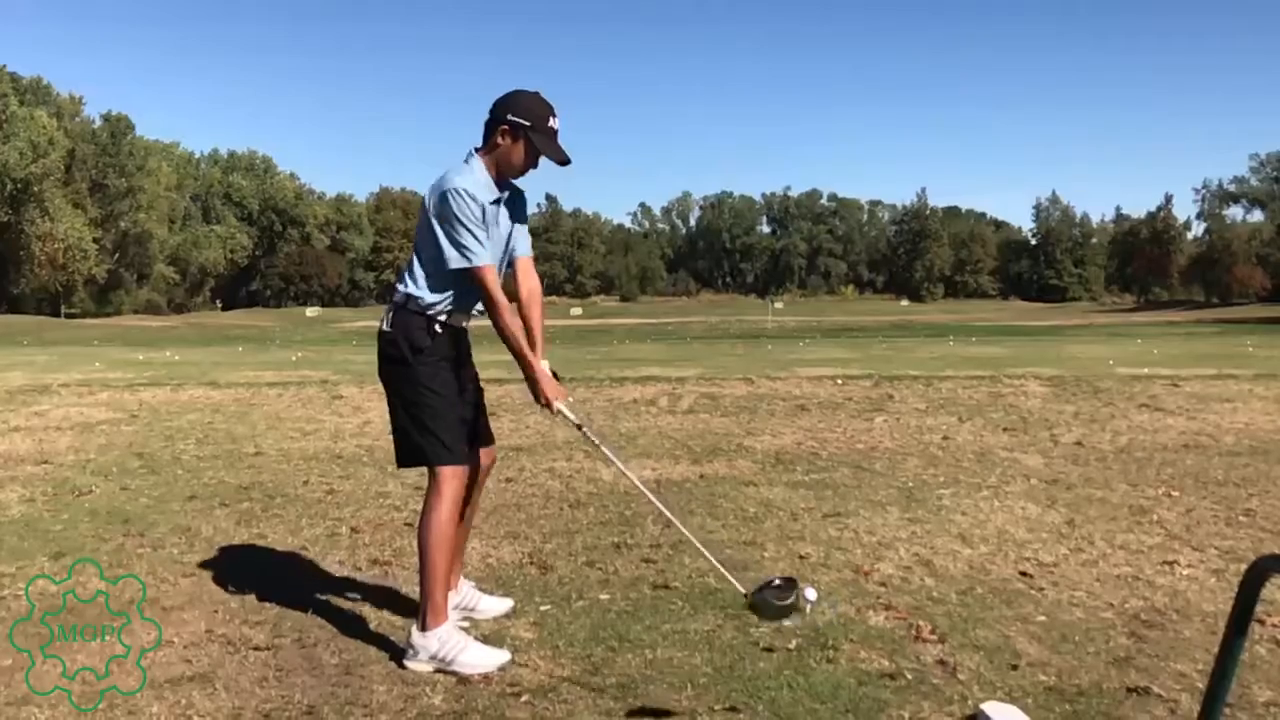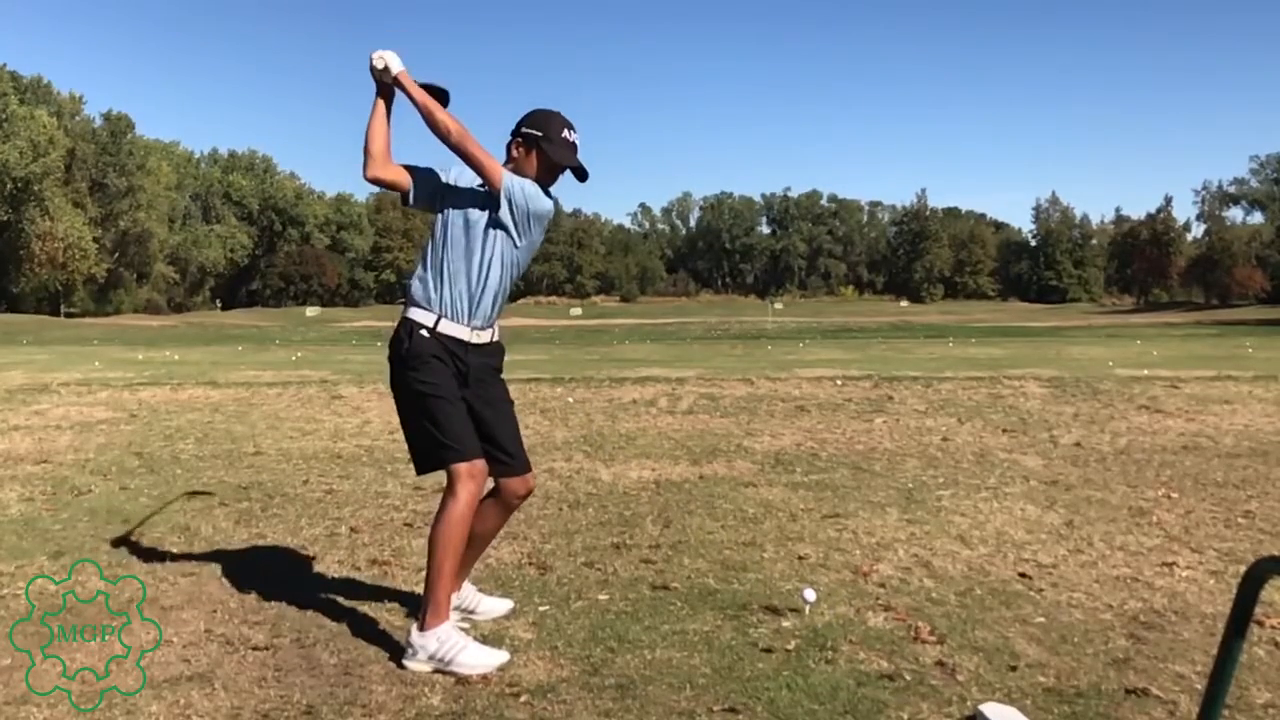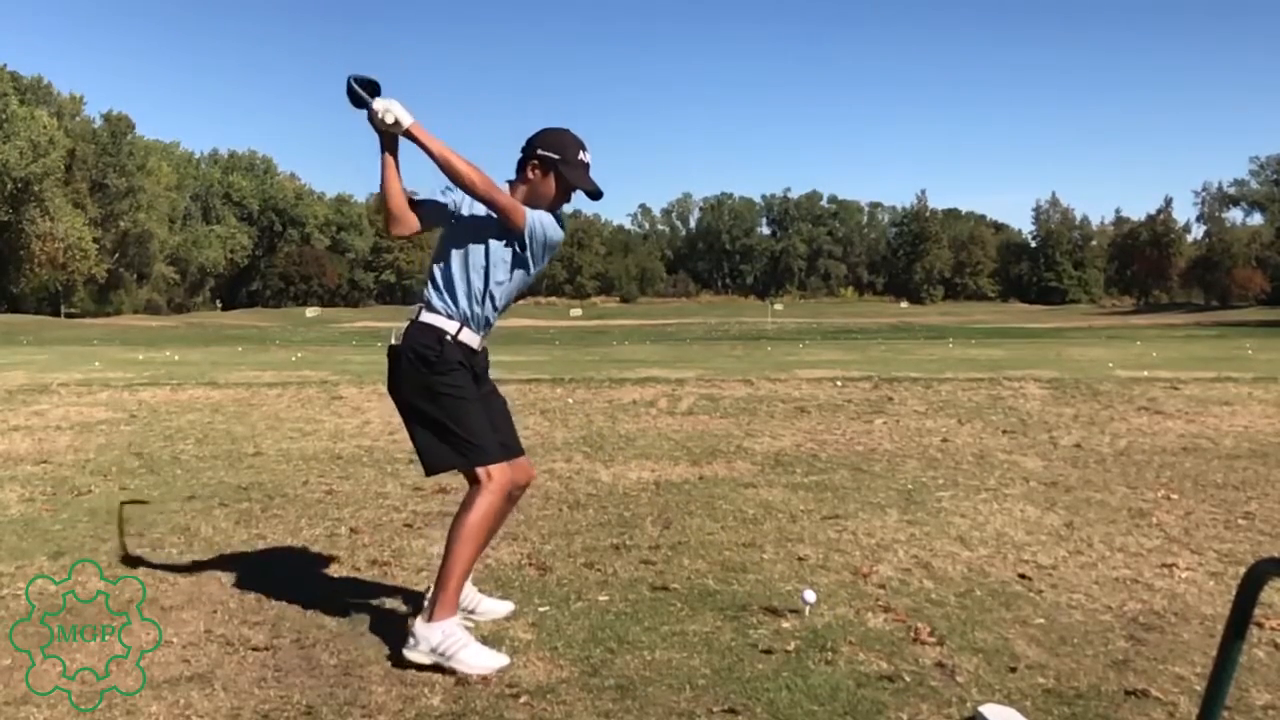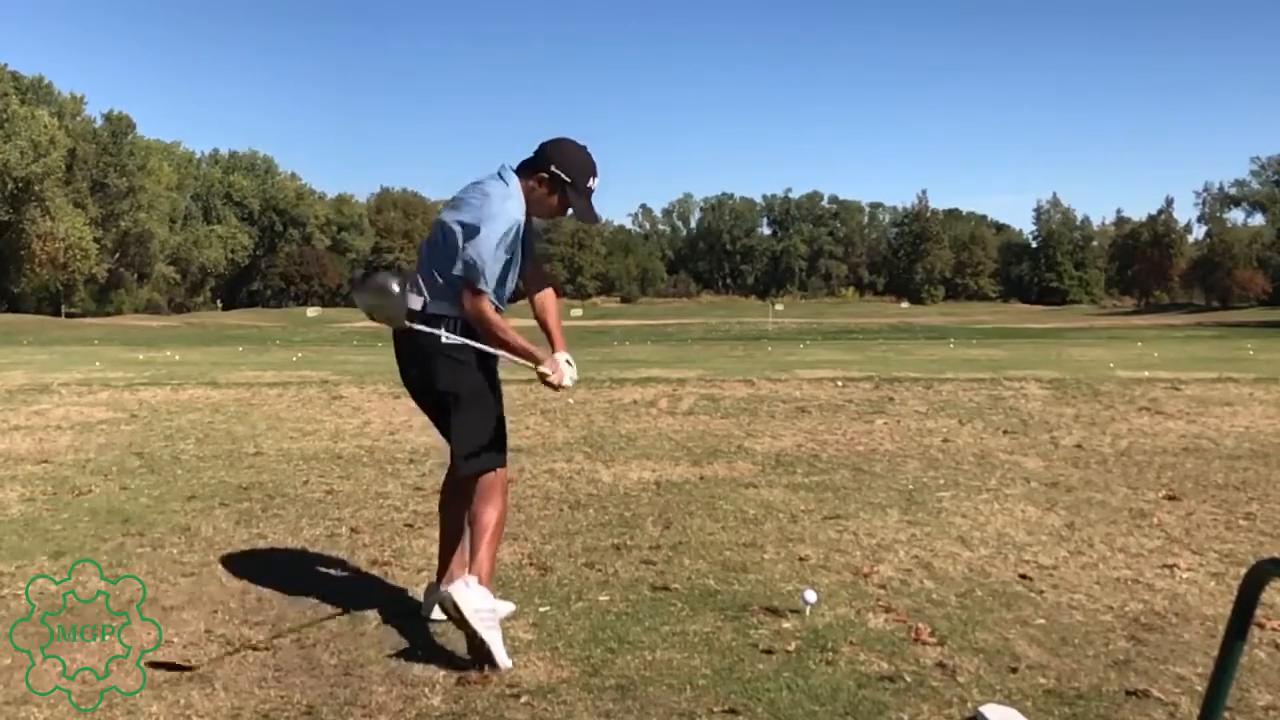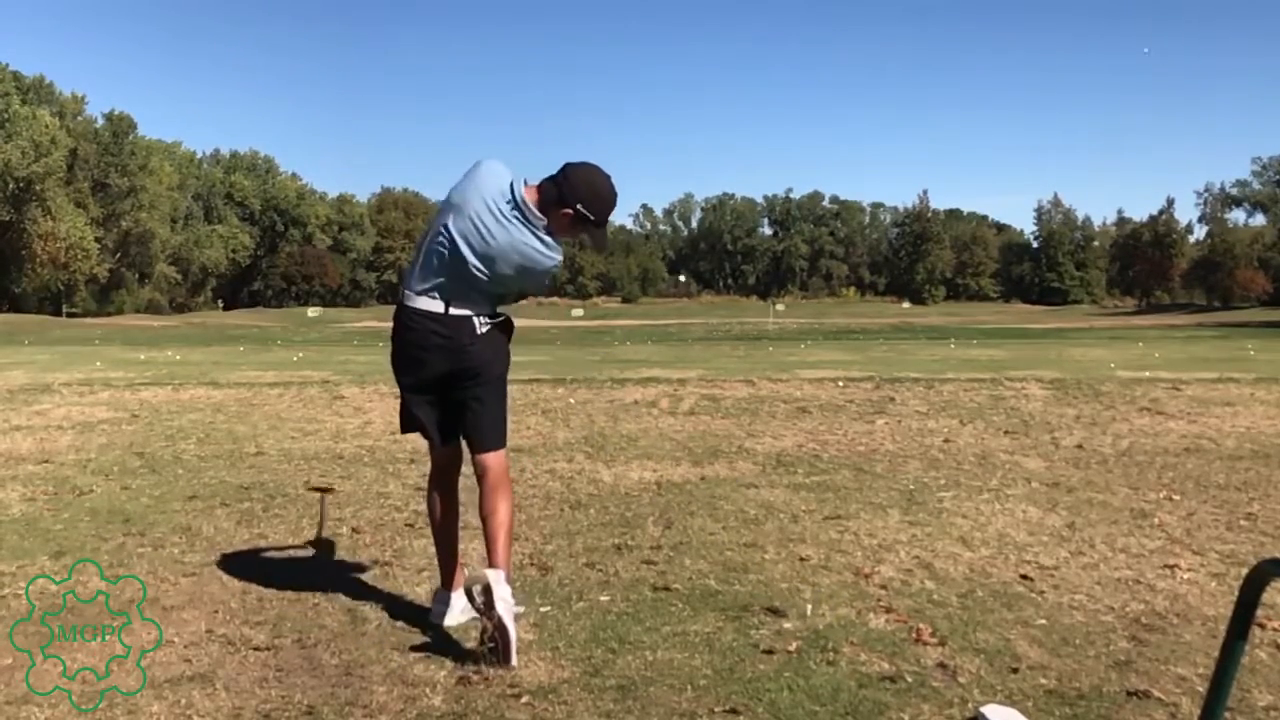
dt=1s
person 1, frame 1
left shoulder: (515, 202)
right shoulder: (458, 189)
left elbow: (526, 279)
right elbow: (485, 287)
left wrist: (540, 357)
right wrist: (531, 370)
left hip: (452, 338)
right hip: (418, 336)
left knee: (478, 459)
right knee: (450, 470)
left ankle: (450, 586)
right ankle: (432, 632)
person 1, frame 2
left shoulder: (538, 207)
right shoulder: (453, 183)
left elbow: (461, 142)
right elbow: (377, 170)
left wrist: (405, 80)
right wrist: (384, 94)
left hip: (479, 353)
right hip: (426, 346)
left knee: (515, 483)
right knee: (468, 475)
left ankle: (453, 588)
right ankle: (431, 632)
person 1, frame 3
left shoulder: (549, 232)
right shoulder: (465, 193)
left elbow: (488, 195)
right elbow: (401, 225)
left wrist: (414, 130)
right wrist: (390, 147)
left hip: (466, 355)
right hip: (430, 350)
left knee: (517, 474)
right knee: (492, 476)
left ankle: (454, 588)
right ankle: (436, 625)
person 1, frame 4
left shoulder: (505, 196)
right shoulder: (504, 215)
left elbow: (534, 279)
right elbow: (474, 306)
left wrist: (559, 348)
right wrist: (537, 358)
left hip: (422, 334)
right hip: (449, 338)
left knee: (467, 457)
right knee: (489, 470)
left ankle: (448, 585)
right ankle: (474, 588)
person 1, frame 5
left shoulder: (486, 173)
right shoulder: (544, 258)
left hip: (415, 328)
right hip: (474, 338)
left knee: (444, 462)
right knee: (491, 464)
left ankle: (451, 592)
right ankle: (497, 579)
